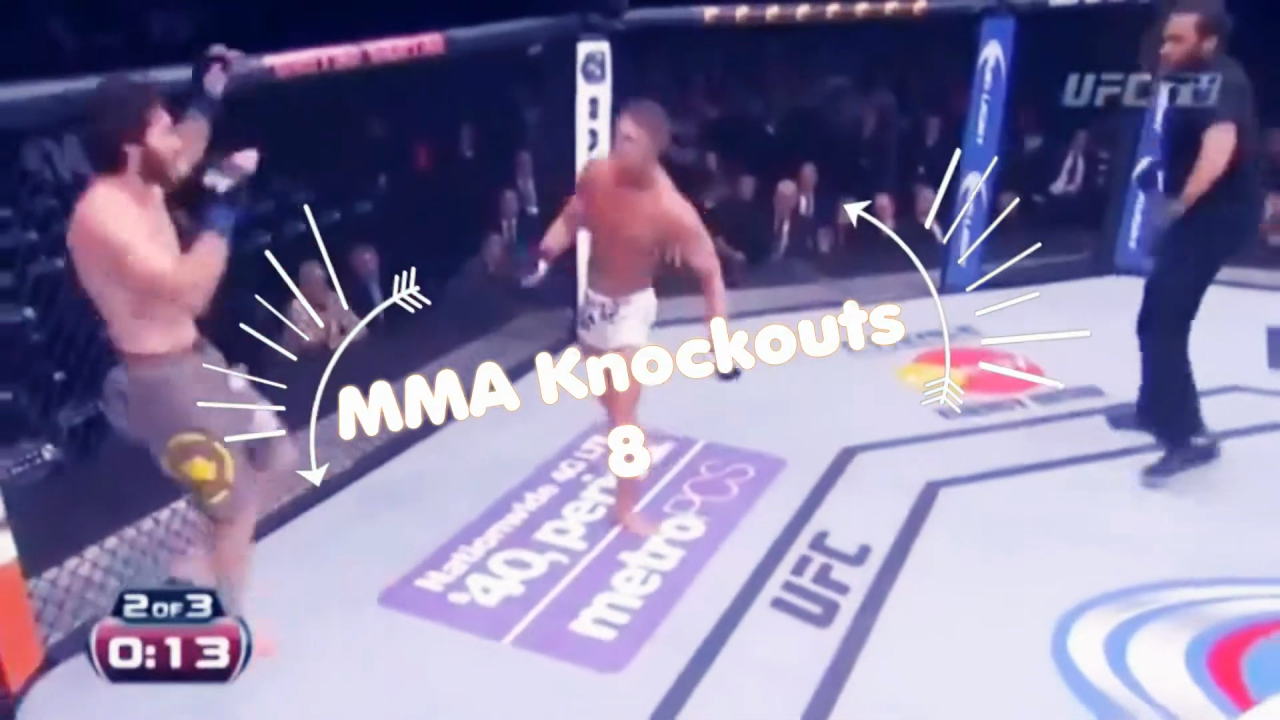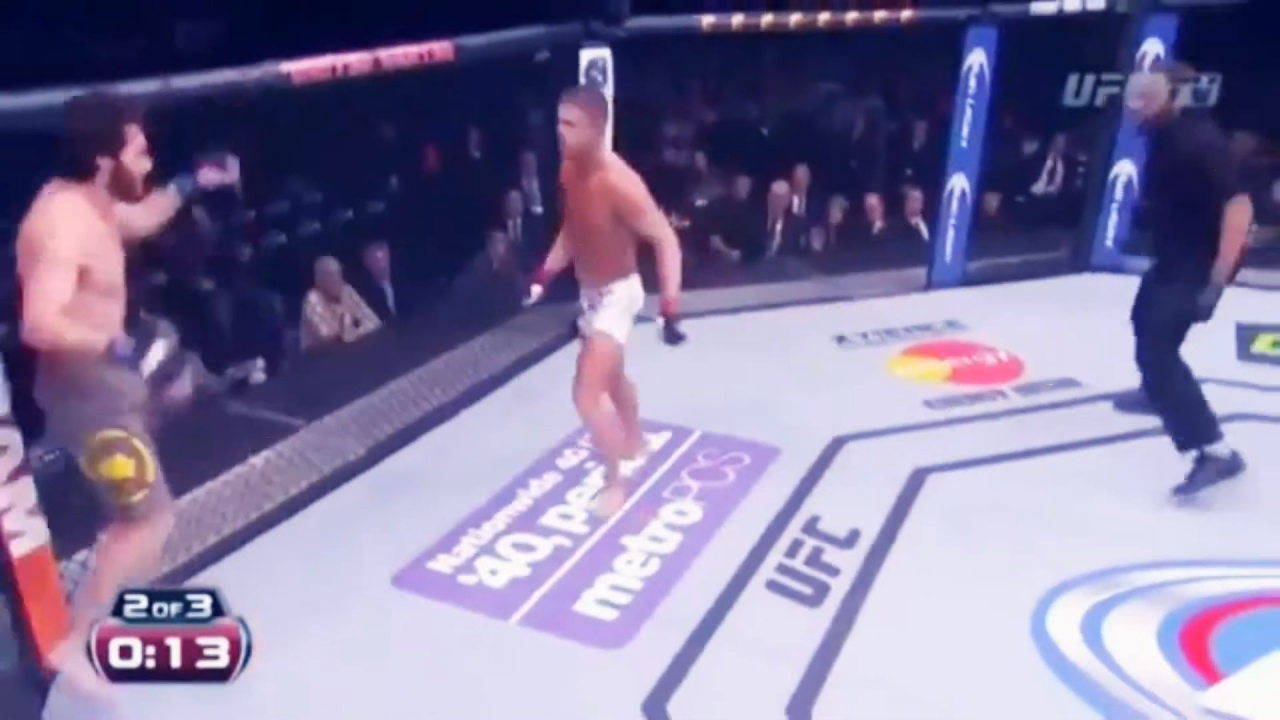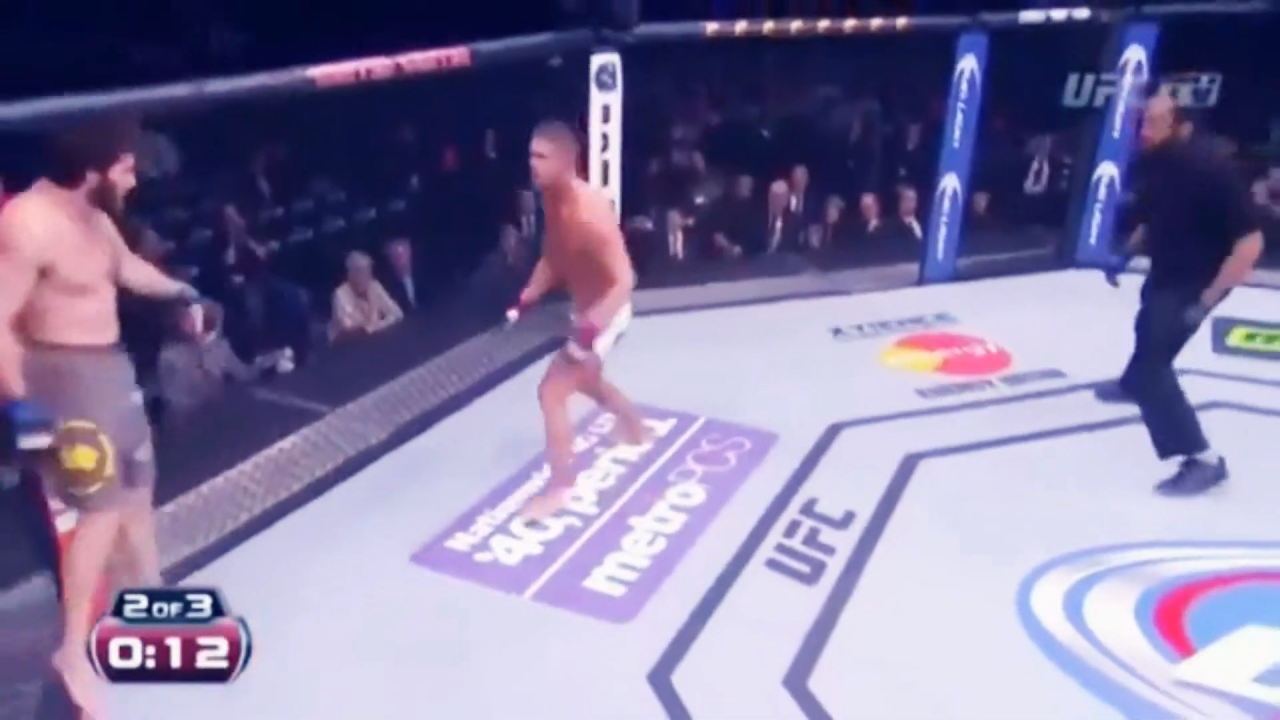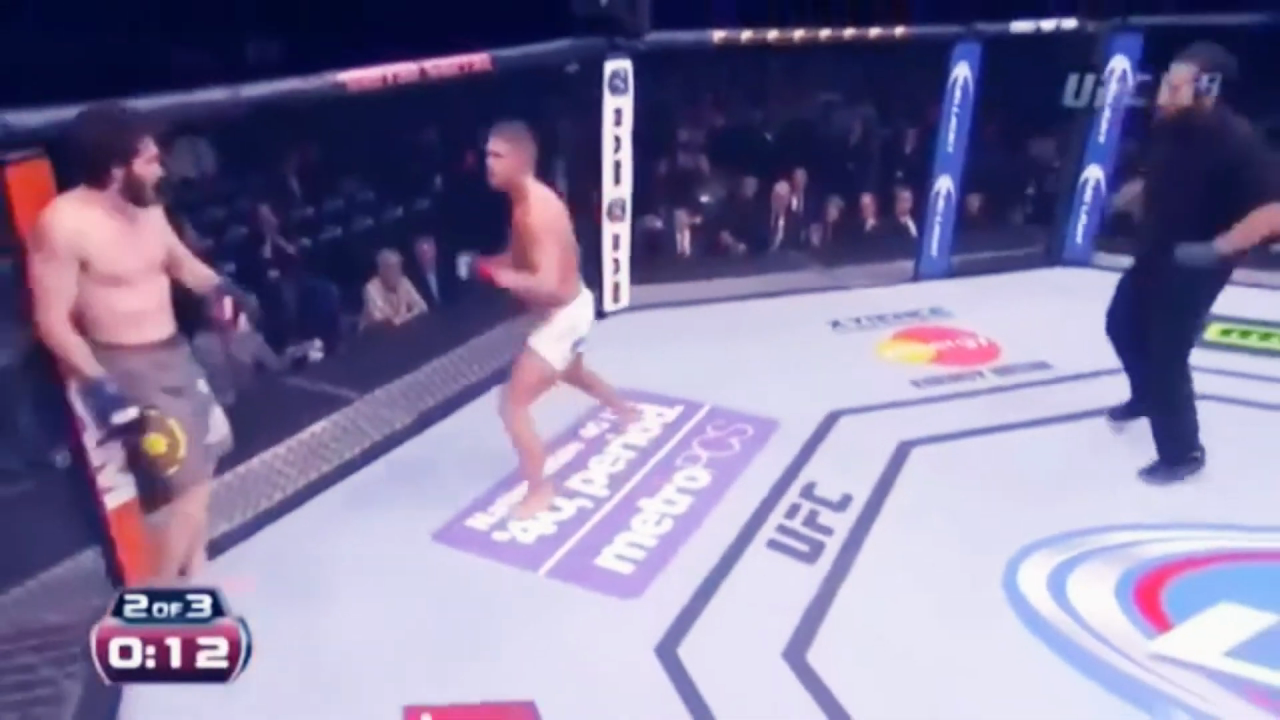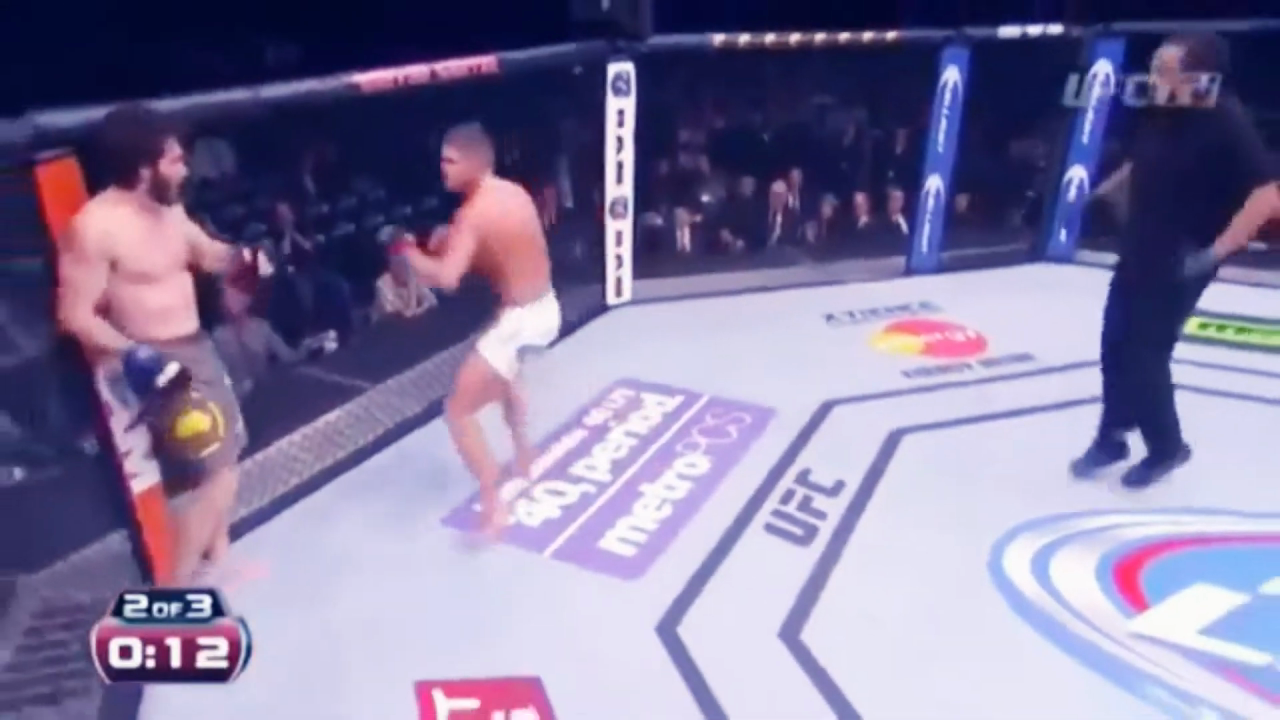
dt=0.2s
person 1, frame 1
left shoulder: (138, 186)
right shoulder: (105, 216)
left elbow: (182, 159)
right elbow: (188, 293)
left wrist: (208, 97)
right wrist: (221, 209)
left hip: (196, 356)
right hip: (163, 381)
left knee: (274, 459)
right knee: (237, 513)
left ankle: (202, 565)
right ankle: (229, 619)
person 1, frame 2
left shoulder: (91, 203)
right shoulder: (61, 220)
left elbow: (136, 222)
right elbow: (41, 325)
left wrist: (192, 184)
right wrist: (127, 350)
left hip: (106, 376)
right hip: (82, 382)
left knee: (141, 513)
right knee: (149, 521)
right ankle: (73, 644)
person 1, frame 3
left shoulder: (91, 212)
left elbow: (124, 266)
left wrist: (182, 293)
left hip: (111, 361)
right hip: (67, 372)
left knee: (137, 486)
right knee: (103, 510)
right ankle: (75, 651)
person 1, frame 4
left shoulder: (146, 208)
right shoulder: (64, 224)
left elbow: (181, 261)
right elbow: (52, 320)
left wrist: (219, 287)
right wrist: (99, 387)
left hip: (175, 353)
right hip: (131, 370)
left knee: (205, 463)
right knee: (193, 489)
left ankle: (196, 574)
person 1, frame 5
left shoulder: (167, 209)
right shoulder: (96, 227)
left elbow: (205, 253)
right elbow: (75, 316)
left wrist: (238, 258)
right wrist: (135, 356)
left hip: (198, 348)
right hip: (158, 363)
left knee: (228, 454)
right knee: (220, 477)
left ankle: (217, 556)
person 2, frame 1
left shoulder: (1218, 83)
right shoulder: (1204, 80)
left elbow: (1220, 143)
left wrist: (1179, 203)
left hip: (1211, 219)
right hip: (1198, 214)
left knee: (1159, 323)
right knee: (1167, 316)
left ankle: (1188, 438)
right ankle: (1156, 408)
person 2, frame 2
left shoulder: (1198, 140)
right shoulder: (1161, 136)
left elbow: (1239, 208)
left wrist: (1216, 282)
right wrist: (1155, 246)
left hip: (1199, 263)
right hip: (1178, 254)
left knee: (1157, 346)
right knee: (1148, 321)
left ankle: (1214, 451)
right ankle: (1158, 392)
person 2, frame 3
left shoulder: (1209, 168)
right shoulder: (1154, 160)
left elbow: (1250, 242)
left wrist: (1206, 300)
right wrist: (1126, 252)
left hip: (1195, 281)
right hip: (1167, 270)
left knee: (1150, 361)
right knee: (1148, 330)
left ankle: (1202, 459)
right ankle: (1135, 384)
person 2, frame 4
left shoulder: (1237, 141)
right shoulder: (1168, 128)
left wrist: (1213, 250)
left hip: (1198, 263)
right hip: (1155, 255)
left knee: (1166, 355)
right knee: (1122, 324)
left ankle: (1184, 452)
right ankle: (1145, 396)
person 2, frame 5
left shoulder: (1226, 123)
right shoulder: (1157, 114)
left wrist: (1215, 252)
right wrist: (1097, 195)
left hip: (1182, 261)
right hip: (1138, 249)
left knee: (1146, 355)
right knee: (1116, 345)
left ankle: (1167, 448)
right ankle: (1111, 440)
person 3, frame 1
left shoulder: (674, 212)
right shoulder: (597, 173)
left elbow: (711, 275)
right elbow: (569, 220)
right wrist: (544, 255)
left hip: (630, 309)
right hip: (594, 299)
left knee: (625, 409)
right knee: (608, 392)
left ankle: (627, 508)
person 3, frame 2
left shoulder: (620, 184)
right shoulder: (570, 169)
left elbow: (666, 242)
left wrist: (670, 302)
right wrist: (544, 275)
left hip: (616, 294)
right hip: (588, 289)
left knee: (587, 390)
right knee: (610, 375)
left ankle: (615, 479)
right ankle: (632, 442)
person 3, frame 3
left shoulder: (589, 214)
right shoulder: (550, 200)
left elbow: (624, 281)
left wrist: (594, 326)
right wrist: (525, 300)
left hip: (600, 314)
right hip: (584, 307)
left knee: (552, 393)
right knee: (587, 380)
left ankle: (559, 487)
right ankle: (636, 429)
person 3, frame 4
left shoulder: (537, 212)
right shoulder: (523, 199)
left elbow: (549, 285)
right elbow: (522, 256)
left wrist: (495, 274)
right wrist: (493, 264)
left hip: (563, 317)
right hip: (566, 310)
left knee: (512, 403)
right knee: (570, 371)
left ankle: (539, 490)
right ankle: (621, 408)
person 3, frame 5
left shoulder: (473, 213)
right shoulder: (514, 193)
left elbow: (446, 277)
left wrist: (405, 250)
right wrist: (447, 243)
left hip: (519, 319)
right hip: (545, 309)
left knee: (458, 411)
right knee: (498, 381)
left ankle: (492, 505)
right ankle: (523, 455)
